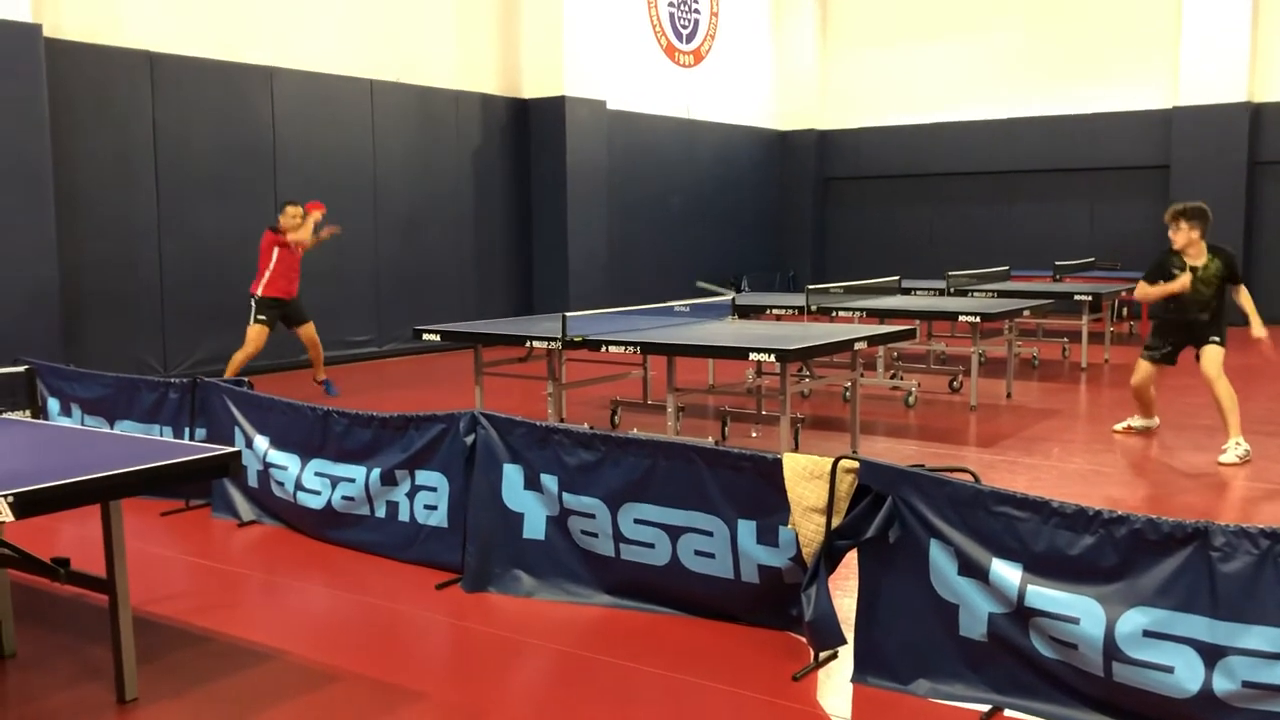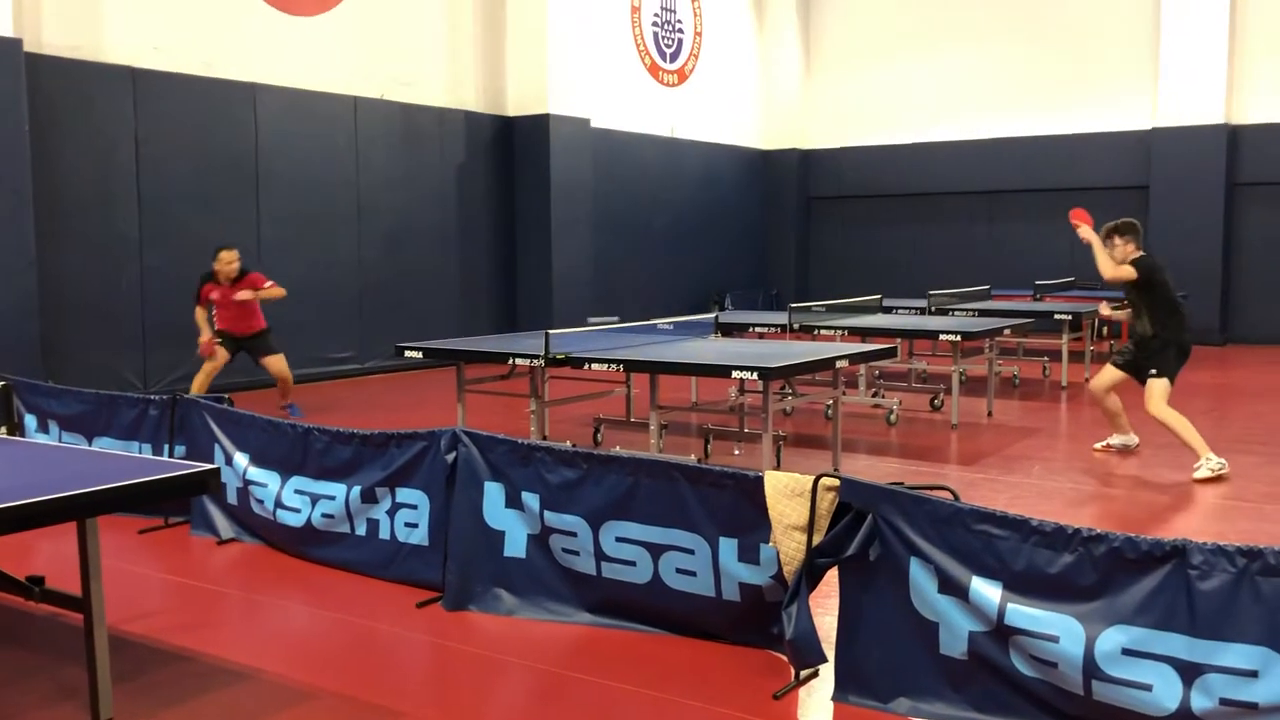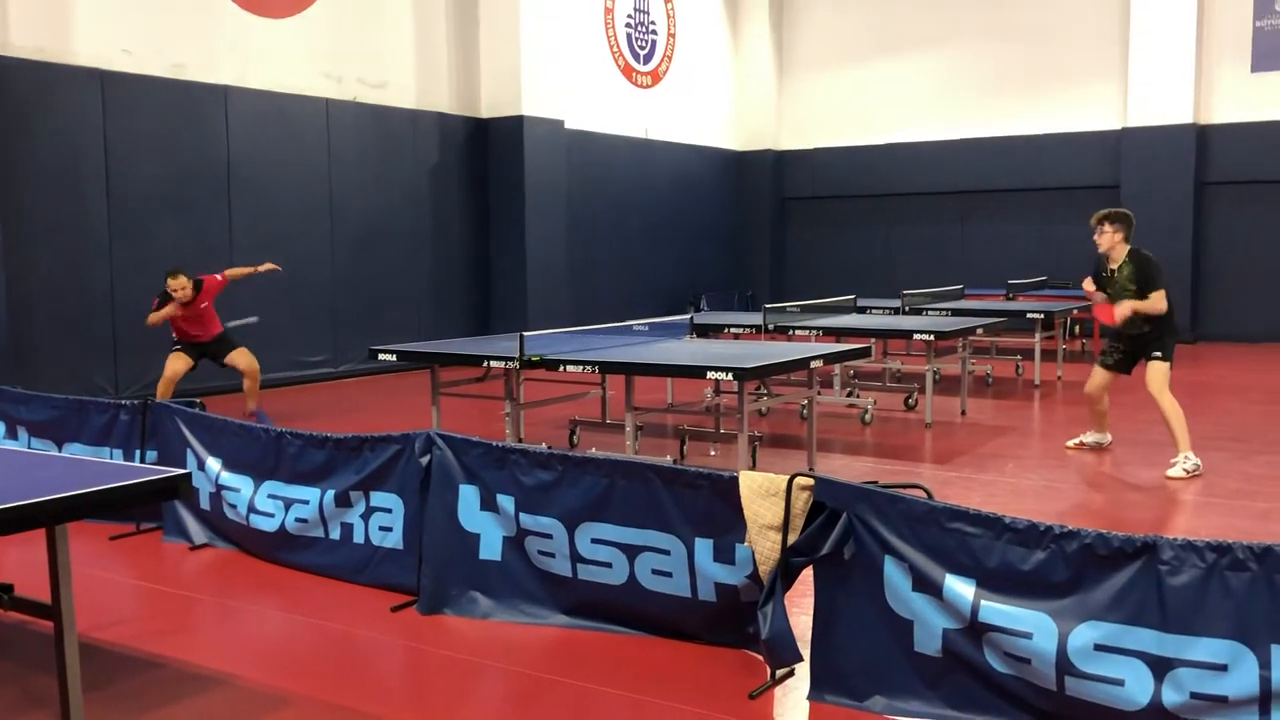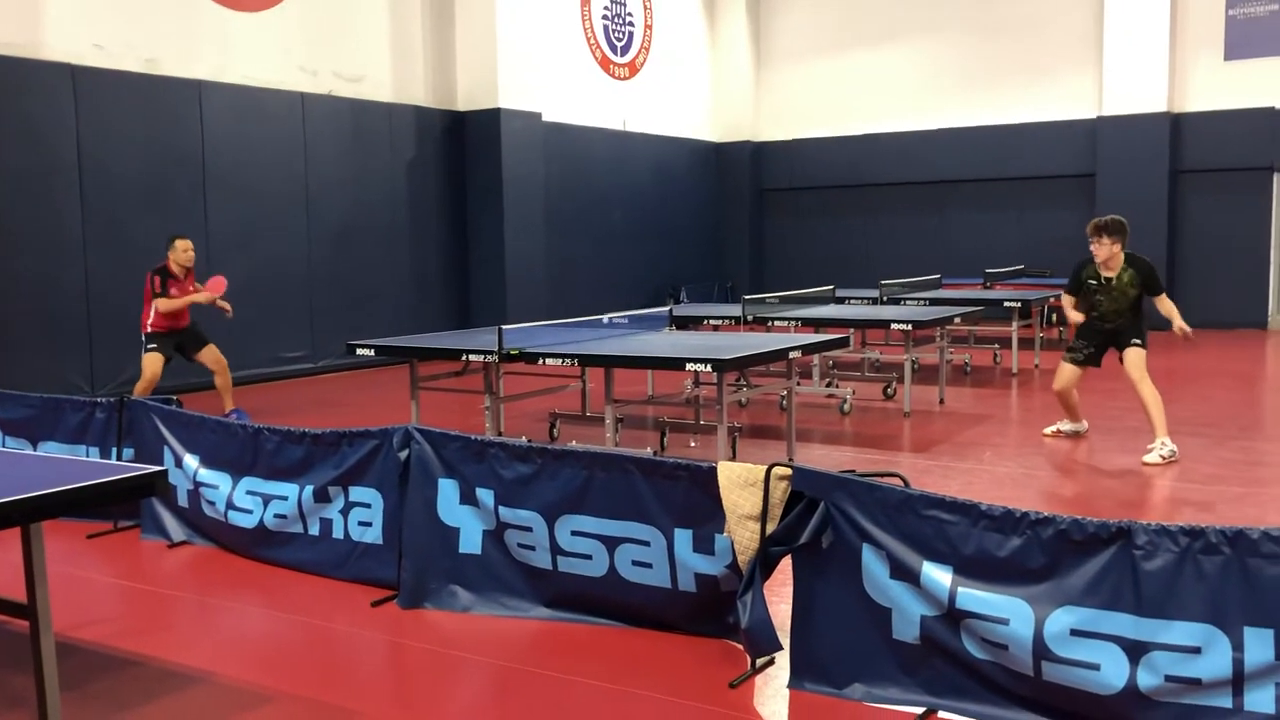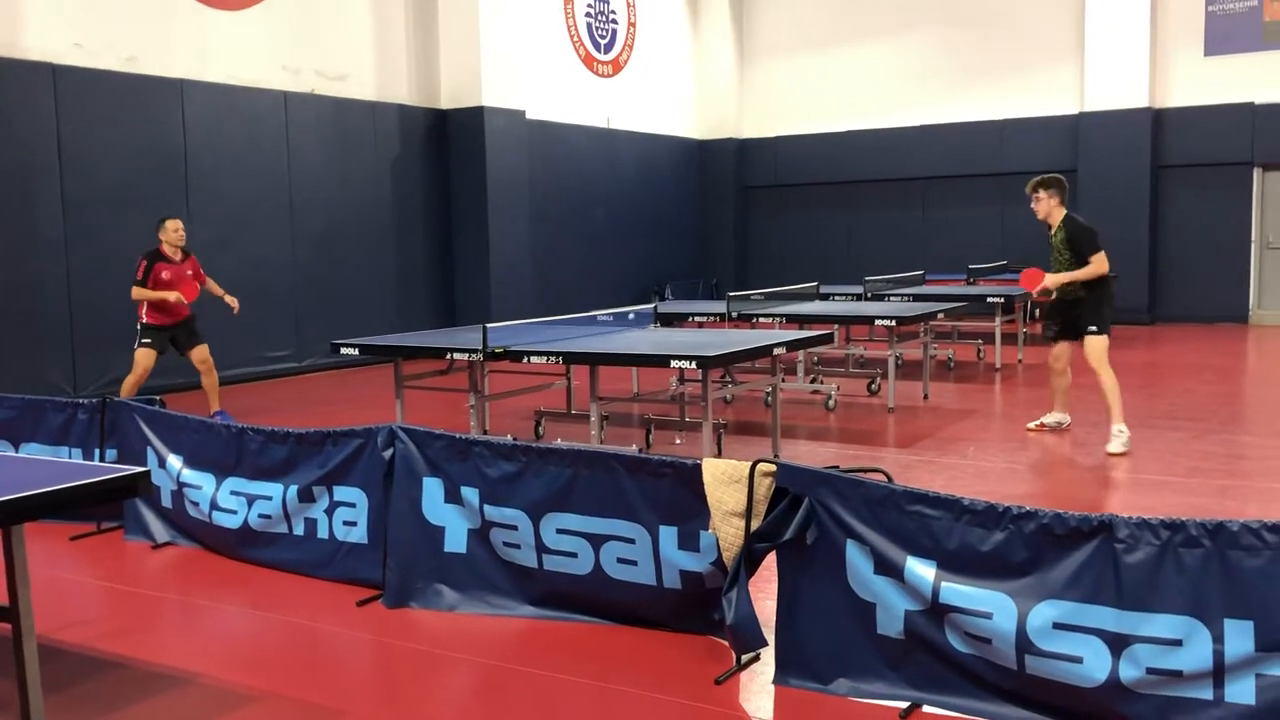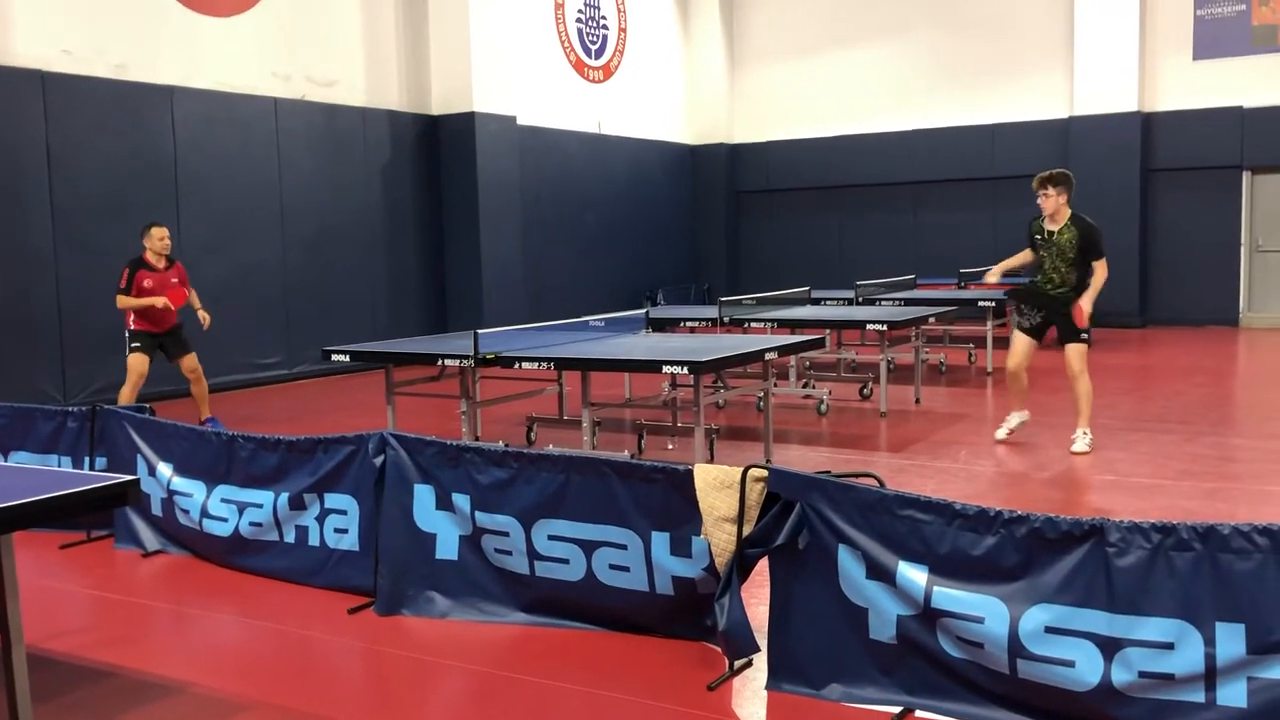
dt=0.5s
person 1, frame 1
left shoulder: (1223, 258)
right shoulder: (1168, 260)
left elbow: (1238, 289)
right elbow: (1140, 294)
left wrist: (1255, 320)
right wrist: (1172, 287)
left hip: (1208, 324)
right hip: (1171, 324)
left knee: (1212, 372)
right knee: (1138, 382)
left ankle: (1237, 443)
right ankle: (1146, 419)
person 1, frame 2
left shoulder: (1146, 264)
right shoulder: (1134, 270)
left elbow: (1109, 273)
left wrist: (1093, 238)
right wrist: (1112, 314)
left hip: (1169, 345)
right hip: (1146, 343)
left knee: (1155, 407)
right knee: (1098, 386)
left ankle: (1211, 459)
right ankle: (1125, 437)
person 1, frame 3
left shoulder: (1144, 262)
right shoulder: (1102, 265)
left elbow: (1161, 305)
right elbow: (1104, 301)
left wrist: (1130, 305)
right wrist: (1092, 292)
left hip: (1156, 332)
right hip: (1124, 334)
left knee: (1156, 388)
right knee: (1093, 390)
left ankle: (1188, 458)
right ankle: (1100, 435)
person 1, frame 4
left shoulder: (1141, 267)
right shoulder: (1085, 268)
left elbow: (1161, 299)
right elbow: (1067, 297)
left wrist: (1176, 319)
right wrist: (1070, 313)
left hip: (1128, 326)
right hip: (1092, 328)
left knee: (1137, 375)
right knee: (1061, 386)
left ankle: (1164, 444)
right ankle: (1075, 424)
person 1, frame 5
left shoulder: (1077, 228)
right shoulder: (1052, 230)
left elbow: (1102, 266)
left wrist: (1061, 278)
right wrist: (1053, 285)
left hip: (1092, 301)
right hip: (1067, 301)
left knee: (1097, 362)
right knee: (1057, 361)
left ankle: (1119, 428)
right ankle: (1059, 415)
person 1, frame 6
left shoulder: (1085, 229)
right shoulder: (1037, 224)
left elbow: (1100, 268)
left wrist: (1089, 296)
right wrist: (1000, 267)
left hip: (1071, 302)
right hip: (1037, 299)
left knee: (1077, 368)
right knee: (1014, 364)
left ankle: (1083, 432)
right ankle: (1017, 413)
person 2, frame 1
left shoulder: (296, 239)
right shoulder: (273, 234)
left elbow: (304, 244)
right elbow: (302, 238)
left wrist: (320, 235)
right wrist: (312, 219)
left hip: (289, 300)
right hip: (266, 299)
left knee: (313, 342)
right knee: (252, 348)
left ankle: (321, 378)
person 2, frame 2
left shoulder: (248, 277)
right shoulder: (205, 282)
left elbow: (280, 292)
right elbow: (200, 309)
left wrist: (254, 295)
right wrist: (205, 332)
left hip: (256, 333)
right hip: (225, 334)
left knee: (283, 374)
right knee: (209, 369)
left ankle: (286, 404)
person 2, frame 3
left shoulder: (205, 284)
right shoulder: (164, 300)
left elbow: (227, 274)
right elbow: (152, 321)
left wrist: (256, 269)
right wrist: (167, 312)
left hip: (215, 337)
right hip: (186, 343)
left knee: (251, 368)
right knee: (170, 376)
left ankle: (252, 410)
person 2, frame 4
left shoulder: (188, 272)
right shoulder: (158, 275)
right elbow: (162, 307)
left wrist: (216, 301)
right wrist: (194, 298)
left hip: (185, 328)
right hip: (158, 332)
left knee: (220, 364)
right knee: (150, 376)
left ankle: (230, 410)
person 2, frame 5
left shoulder: (189, 258)
right shoulder: (150, 260)
left elbow: (203, 280)
right elbow: (136, 293)
left wrist: (224, 295)
right wrist: (167, 294)
left hip: (182, 321)
right hip: (153, 324)
left knee: (206, 363)
right knee: (141, 370)
left ankle: (216, 412)
person 2, frame 6
left shoulder: (175, 266)
right shoulder: (133, 269)
left elbow: (188, 290)
right elbow: (121, 302)
left wrist: (199, 309)
right wrist: (153, 301)
left hip: (170, 329)
right hip: (141, 331)
left knee: (195, 372)
right knee: (136, 375)
left ankle: (206, 419)
